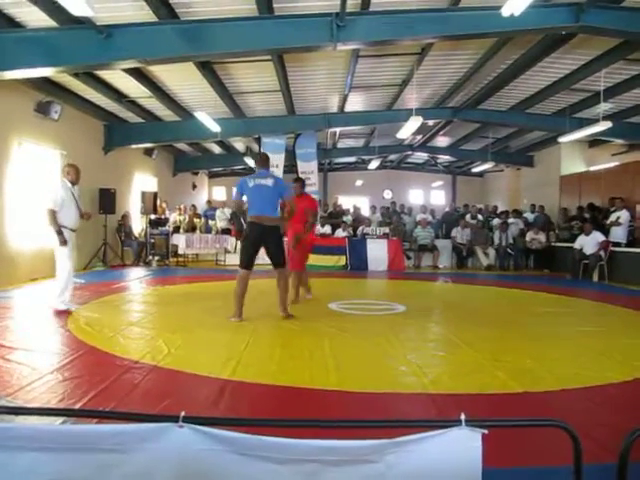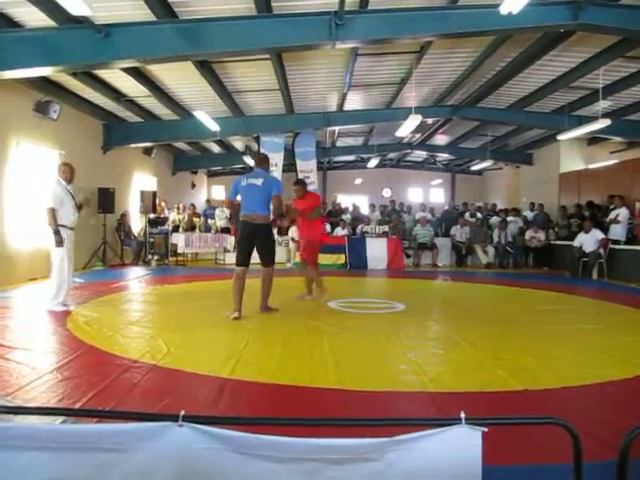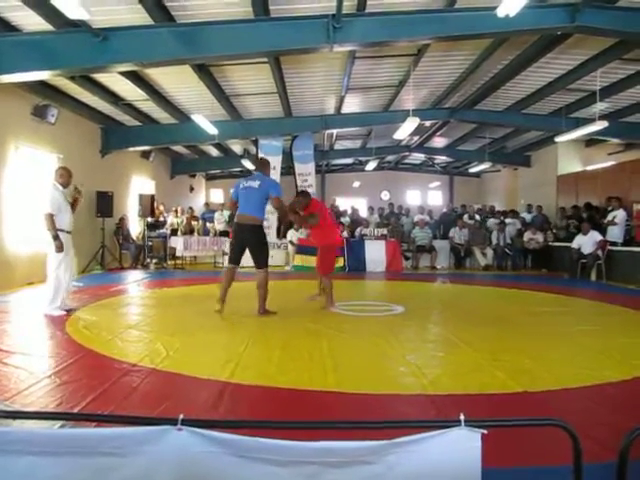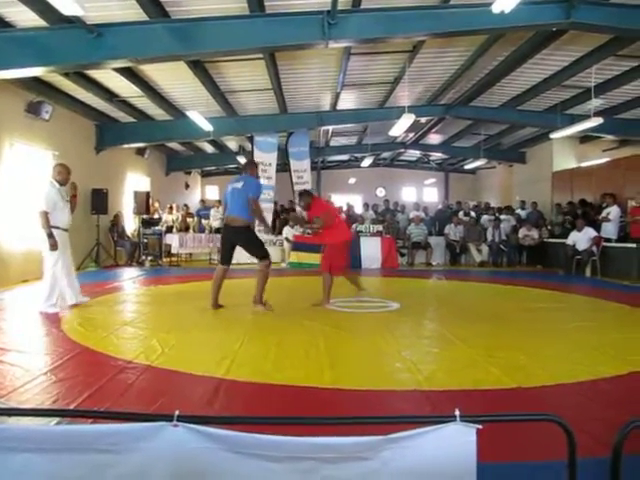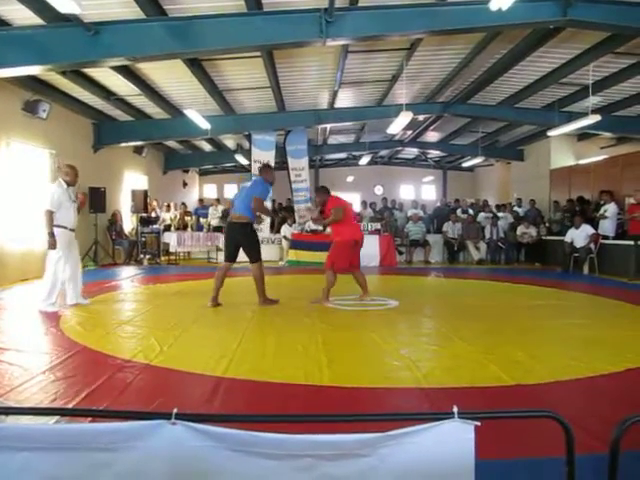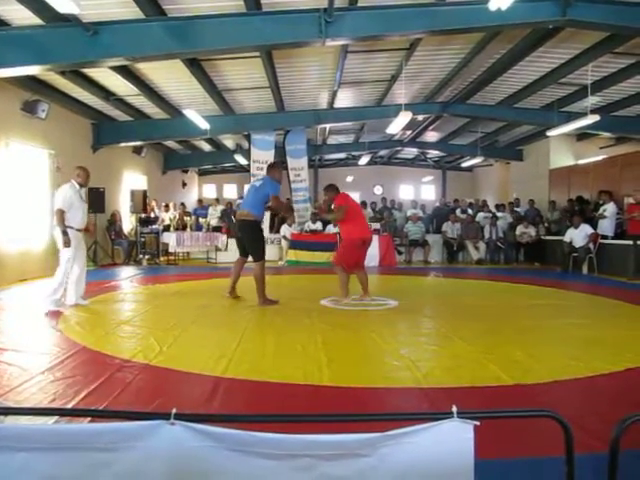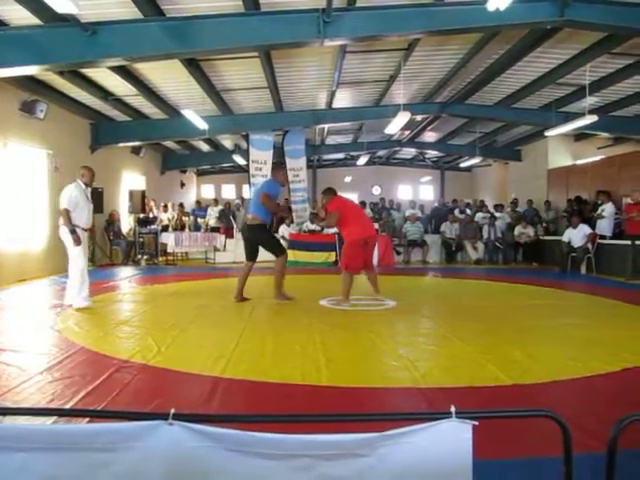
dt=0.3s
person 1, frame 1
left shoulder: (245, 181)
right shoulder: (280, 182)
left elbow: (236, 207)
right wrist: (282, 223)
left hip: (253, 227)
right hip: (273, 229)
left knee: (244, 271)
right knee: (281, 269)
left ankle: (238, 313)
right ankle: (284, 310)
person 1, frame 2
left shoulder: (240, 180)
right shoulder: (273, 181)
left elbow: (228, 204)
right elbow: (277, 204)
right wrist: (276, 218)
left hip: (245, 226)
right hip: (263, 227)
left knee: (240, 268)
right knee: (268, 267)
left ankle: (237, 309)
right ankle: (264, 305)
person 1, frame 3
left shoulder: (241, 182)
right shoulder: (271, 183)
left elbow: (231, 205)
right elbow: (277, 204)
right wrist: (285, 213)
left hip: (238, 226)
right hip: (255, 229)
left knee: (232, 265)
right knee: (262, 269)
left ankle: (221, 300)
right ankle: (261, 308)
person 1, frame 4
left shoulder: (231, 184)
right shoulder: (254, 183)
right elbow: (254, 206)
right wrist: (265, 224)
left hip: (227, 228)
right hip: (243, 229)
left knee: (223, 265)
right knee: (265, 260)
left ankle: (214, 302)
right ankle: (258, 299)
person 1, frame 5
left shoulder: (247, 184)
right shoulder: (264, 185)
left elbow: (232, 204)
right elbow: (256, 206)
right wrist: (270, 213)
left hip: (231, 225)
right hip: (244, 227)
left knee: (227, 262)
right knee: (256, 262)
left ankle: (214, 298)
right ankle: (262, 298)
person 1, frame 6
left shoulder: (256, 182)
right shoulder: (273, 184)
right elbow: (275, 203)
left wrist: (270, 207)
right wrist: (283, 206)
left hip: (239, 222)
right hip: (251, 224)
left knee: (243, 256)
right knee: (259, 261)
left ankle: (232, 289)
right ankle: (262, 298)
person 1, frame 7
left shoulder: (264, 185)
right shoulder: (273, 185)
right elbow: (264, 200)
left wrist: (278, 211)
right wrist: (279, 209)
left hip: (248, 227)
right hip: (258, 228)
left knee: (250, 261)
right knee: (281, 255)
left ankle: (238, 295)
right ankle: (278, 292)
person 2, frame 1
left shoulder: (74, 190)
right shoulder: (60, 189)
right elbow: (51, 212)
left wrist: (83, 215)
right wrist: (59, 234)
left hip: (70, 232)
right hip: (62, 233)
left knee: (67, 267)
right knee: (66, 267)
left ankle: (62, 301)
right ankle: (60, 302)
person 2, frame 2
left shoulder: (67, 188)
right shoulder: (56, 188)
right elbow: (50, 211)
left wrist: (81, 205)
right wrist: (56, 233)
left hip: (68, 232)
right hip: (60, 232)
left knee: (67, 268)
right knee: (60, 268)
left ankle: (61, 300)
right ankle: (54, 303)
person 2, frame 3
left shoulder: (62, 192)
right shoulder: (53, 193)
left elbow: (69, 212)
right elbow: (48, 217)
left wrist: (76, 199)
right wrist: (56, 239)
left hip: (65, 236)
right hip: (57, 236)
left knee: (68, 270)
right knee: (56, 272)
left ankle: (61, 303)
right ankle: (52, 307)
person 2, frame 4
left shoulder: (61, 190)
right shoulder: (49, 190)
left elbow: (70, 210)
right elbow: (43, 214)
left wrist: (73, 195)
right wrist: (50, 237)
left hip: (62, 233)
right hip: (53, 233)
left knee: (67, 267)
right knee: (53, 269)
left ankle: (73, 297)
right ankle: (48, 305)
person 2, frame 5
left shoulder: (70, 190)
right shoulder: (56, 189)
left elbow: (73, 212)
right elbow: (48, 213)
left wrist: (81, 203)
right wrist: (51, 235)
left hip: (69, 233)
right hip: (59, 232)
left knee: (74, 266)
right knee: (55, 269)
left ankle: (74, 297)
right ankle: (47, 303)
person 2, frame 6
left shoulder: (81, 192)
right shoulder: (66, 190)
right elbow: (59, 212)
left wrist: (87, 226)
right wrist: (64, 234)
left hip: (77, 233)
right hip: (67, 232)
left knee: (79, 265)
right knee: (66, 266)
left ankle: (74, 297)
right ankle: (52, 300)
person 2, frame 7
left shoulder: (86, 192)
right shoulder: (71, 190)
right elbow: (64, 212)
left wrist: (91, 229)
right wrist: (73, 232)
left hip: (82, 232)
right hip: (71, 231)
left knee: (79, 265)
right knee: (79, 264)
left ankle: (71, 298)
right ankle: (79, 299)
person 3, frame 1
left shoulder: (309, 201)
right shoulder: (291, 200)
left elbow: (312, 222)
right elbow: (287, 217)
left wrist: (298, 236)
left hip: (303, 239)
right hip: (292, 238)
left knee: (296, 267)
right knee: (299, 267)
left ankle: (295, 296)
right ankle: (307, 290)
person 3, frame 2
left shoulder: (314, 198)
right shoulder: (296, 201)
left elbow: (317, 215)
right elbow: (295, 217)
left wrist: (299, 213)
left hip: (314, 236)
right hip: (304, 237)
left knee: (309, 263)
right knee: (307, 264)
left ankle: (322, 291)
right ankle: (308, 293)
person 3, frame 3
left shoulder: (315, 207)
right shoulder: (310, 206)
left elbow: (312, 223)
right elbow: (306, 224)
left wrist: (296, 215)
left hip: (330, 242)
right hip: (327, 241)
left knee: (324, 271)
right knee: (324, 269)
left ankle: (329, 302)
right ankle: (322, 292)
person 3, frame 4
left shoulder: (317, 206)
right shoulder: (318, 204)
left elbow: (322, 224)
left hip: (336, 240)
right hip: (343, 237)
left knee: (326, 269)
right knee: (342, 267)
left ankle: (325, 300)
right ankle: (360, 289)
person 3, frame 5
left shoulder: (332, 201)
right shoulder: (336, 202)
left elbow: (339, 216)
right elbow: (331, 219)
left wrist: (324, 222)
right wrist: (320, 217)
left hip: (345, 239)
right hip: (356, 237)
left knee: (331, 267)
right knee: (354, 267)
left ankle: (324, 297)
right ankle: (365, 293)
person 3, frame 6
left shoulder: (340, 199)
right shoulder: (345, 199)
left elbow: (339, 216)
right elbow: (339, 219)
left wrist: (326, 216)
right wrist: (326, 212)
left hip: (353, 237)
right hip: (364, 236)
left knee: (340, 264)
right knee: (358, 266)
left ankle: (345, 295)
right ankle: (366, 293)
person 3, frame 7
left shoulder: (334, 203)
right shoulder: (345, 201)
left elbow: (332, 222)
left wrist: (321, 223)
right wrist: (325, 215)
left hip: (356, 238)
right hip: (369, 234)
left knee: (347, 268)
right knee: (368, 265)
left ankle: (345, 299)
right ankle: (377, 292)
